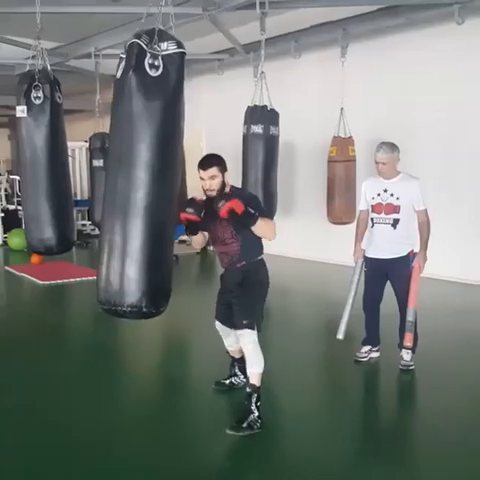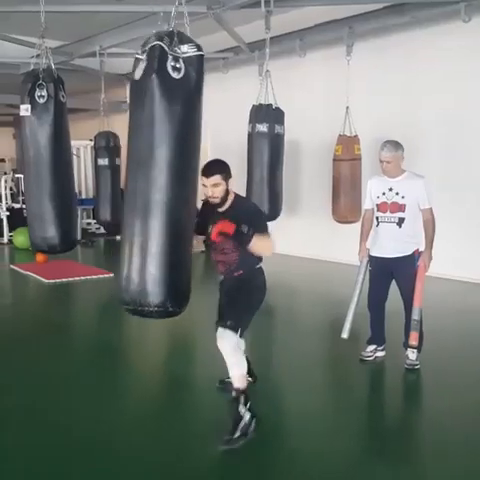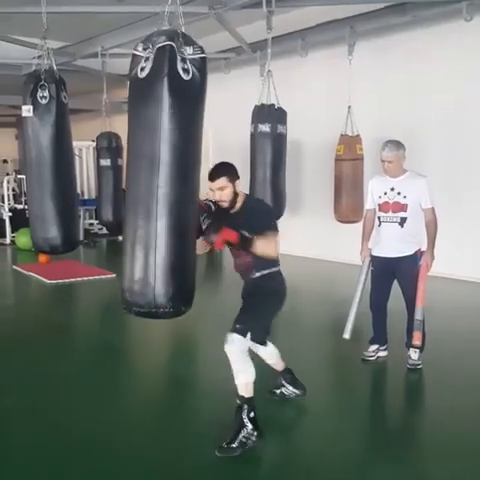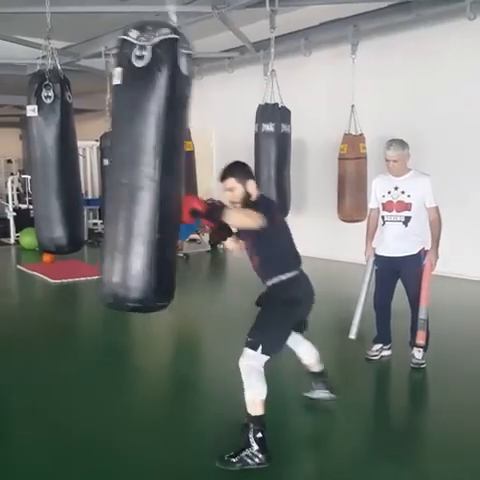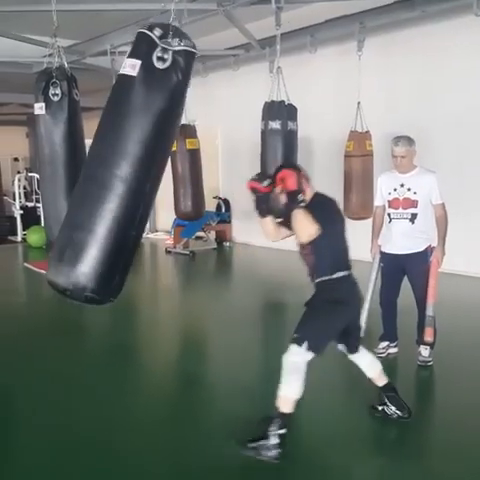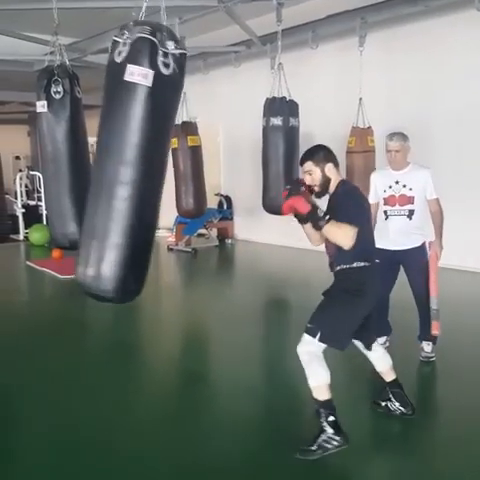
dt=0.3s
person 1, frame 1
left shoulder: (245, 198)
right shoulder: (207, 205)
left elbow: (270, 232)
right elbow: (198, 244)
left wrist: (244, 213)
right wrist: (192, 223)
left hip: (252, 274)
right hip: (230, 273)
left knee: (246, 335)
right knee: (223, 325)
left ankle: (254, 408)
right ankle: (240, 373)
person 1, frame 2
left shoulder: (248, 210)
right shoulder: (207, 211)
left elbow: (267, 248)
right elbow: (193, 242)
left wrist: (237, 232)
right wrist: (192, 228)
left hip: (249, 282)
right hip: (229, 281)
left knee: (225, 338)
right knee: (227, 331)
left ankle: (245, 413)
right ankle: (244, 374)
person 1, frame 3
left shoulder: (258, 210)
right shoulder: (220, 212)
left elbow: (272, 248)
right elbow: (204, 243)
left wrist: (240, 238)
right wrist: (202, 225)
left hip: (268, 285)
right hip: (254, 284)
left knee: (235, 345)
right knee: (255, 339)
left ankle: (248, 424)
right ankle: (290, 383)
person 1, frame 4
left shoulder: (264, 206)
right shoulder: (250, 209)
left elbow: (251, 220)
right elbow: (241, 245)
left wrist: (208, 210)
right wrist: (227, 237)
left hip: (288, 292)
right hip: (295, 290)
left knee: (250, 362)
right knee: (293, 338)
left ankle: (257, 446)
right ankle: (321, 383)
person 1, frame 5
left shoulder: (324, 206)
right shoulder: (306, 208)
left elbow: (305, 235)
right elbow: (274, 234)
left wrist: (295, 199)
right wrist: (262, 203)
left hip: (335, 293)
right hip: (342, 293)
left knee: (294, 358)
right knee: (354, 350)
left ankle: (275, 437)
right ankle: (395, 403)
person 1, frame 6
left shoulder: (348, 195)
right shoulder: (339, 197)
left elbow: (347, 240)
right elbow: (319, 239)
left wrist: (313, 213)
right wrist: (304, 211)
left hip: (354, 282)
right hip: (361, 282)
left knee: (308, 347)
right knee: (365, 341)
left ankle: (331, 429)
right ankle: (399, 399)
person 2, frame 1
left shoulder: (412, 184)
right shoulder: (369, 184)
left elbow: (423, 219)
left wrist: (422, 251)
right wrist: (358, 245)
left hip: (402, 256)
right hip: (373, 255)
left knee: (406, 305)
right knee: (370, 302)
left ankle: (407, 350)
right ankle: (371, 345)
person 2, frame 2
left shoulder: (417, 183)
right shoulder: (374, 183)
left elbow: (428, 218)
left wrist: (427, 250)
right wrist: (363, 244)
left hip: (407, 255)
right hip: (378, 255)
left knee: (411, 304)
right knee: (375, 302)
left ankle: (413, 349)
right ankle: (377, 344)
person 2, frame 3
left shoulder: (419, 183)
right shoulder: (375, 183)
left elbow: (430, 217)
left wrist: (430, 250)
right wrist: (365, 244)
left hip: (409, 255)
right hip: (380, 254)
left knee: (414, 303)
right knee: (377, 302)
left ankle: (414, 348)
right ankle: (379, 344)
person 2, frame 4
left shoulder: (423, 181)
right shoulder: (378, 182)
left elbow: (434, 216)
left wrist: (433, 249)
right wrist: (369, 244)
left hip: (413, 254)
right hip: (383, 254)
left knee: (417, 303)
right knee: (381, 301)
left ankle: (418, 348)
right ankle: (382, 343)
person 2, frame 5
left shoulder: (428, 178)
right shoulder: (384, 179)
left elbow: (440, 213)
left wrist: (440, 245)
right wrist: (375, 241)
left hip: (419, 251)
right hip: (389, 251)
left knee: (424, 300)
right knee: (387, 299)
left ankle: (425, 345)
right ankle: (389, 341)
person 2, frame 6
left shoulder: (423, 174)
right shoulder: (377, 176)
left elbow: (434, 207)
right elbow: (372, 209)
left wrist: (438, 240)
left hip: (414, 246)
right hip: (383, 247)
left knee: (422, 295)
right knee: (379, 294)
left ankle: (427, 340)
right ankle: (382, 335)
